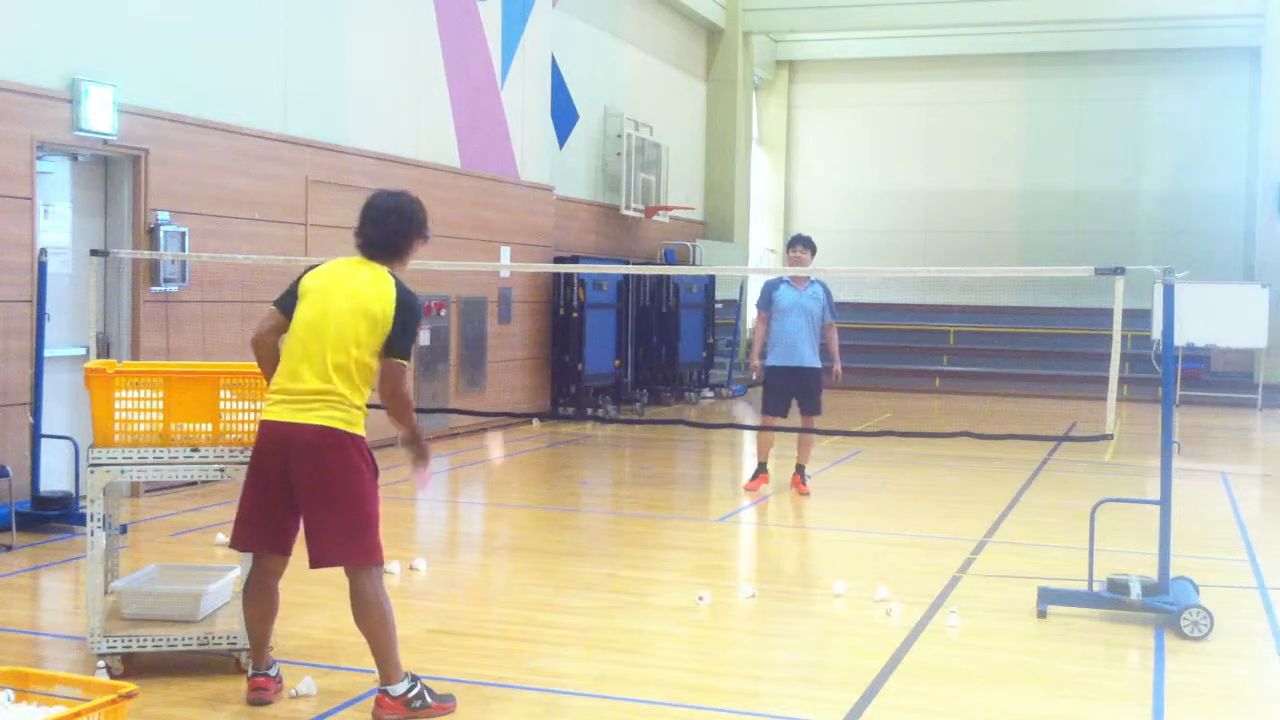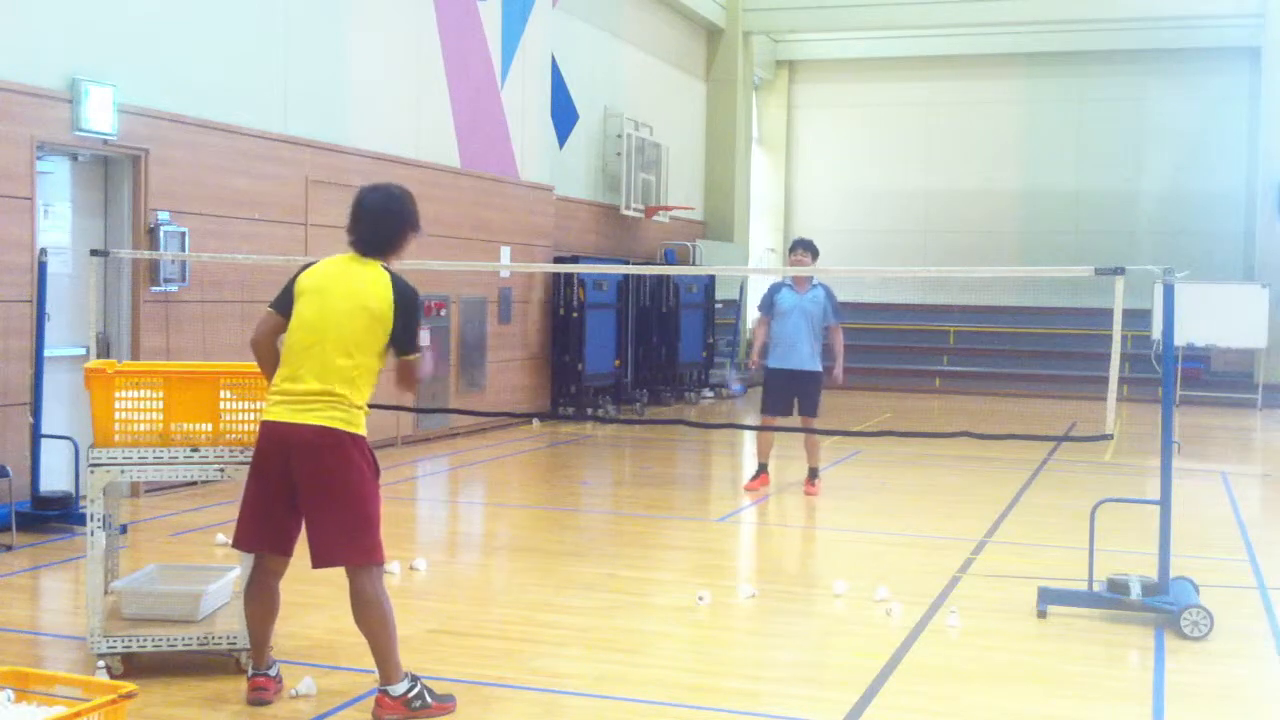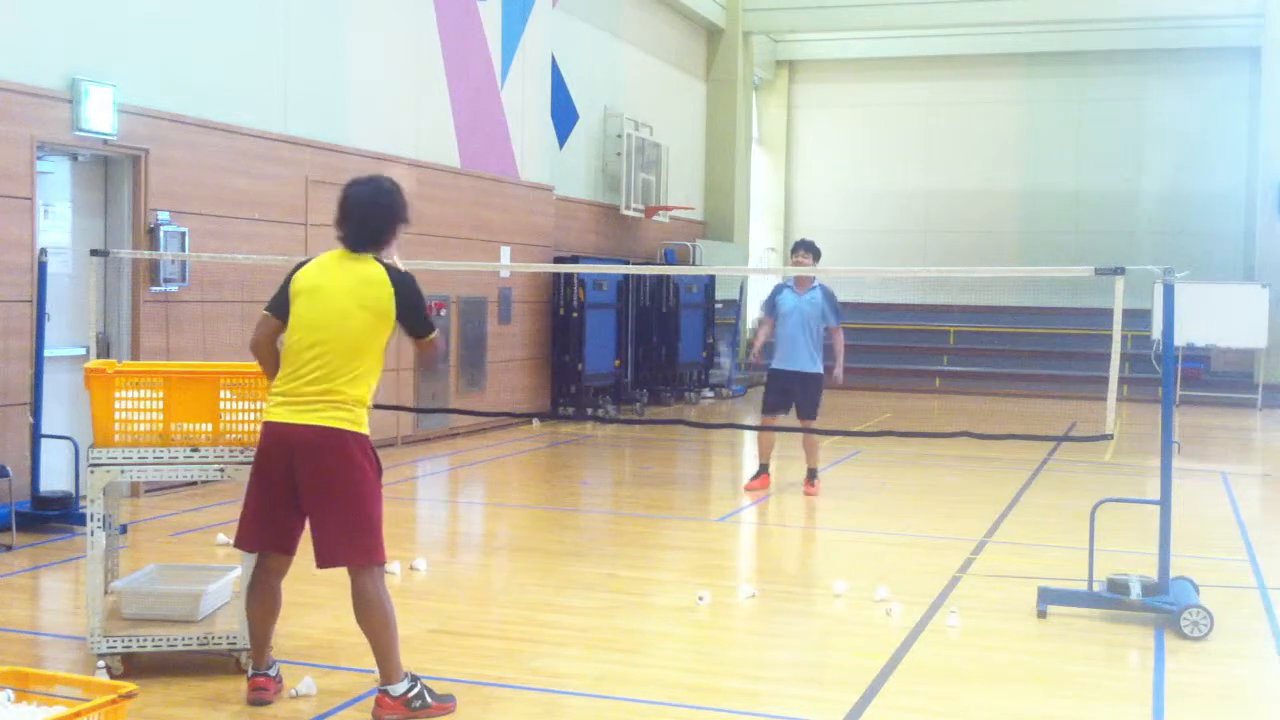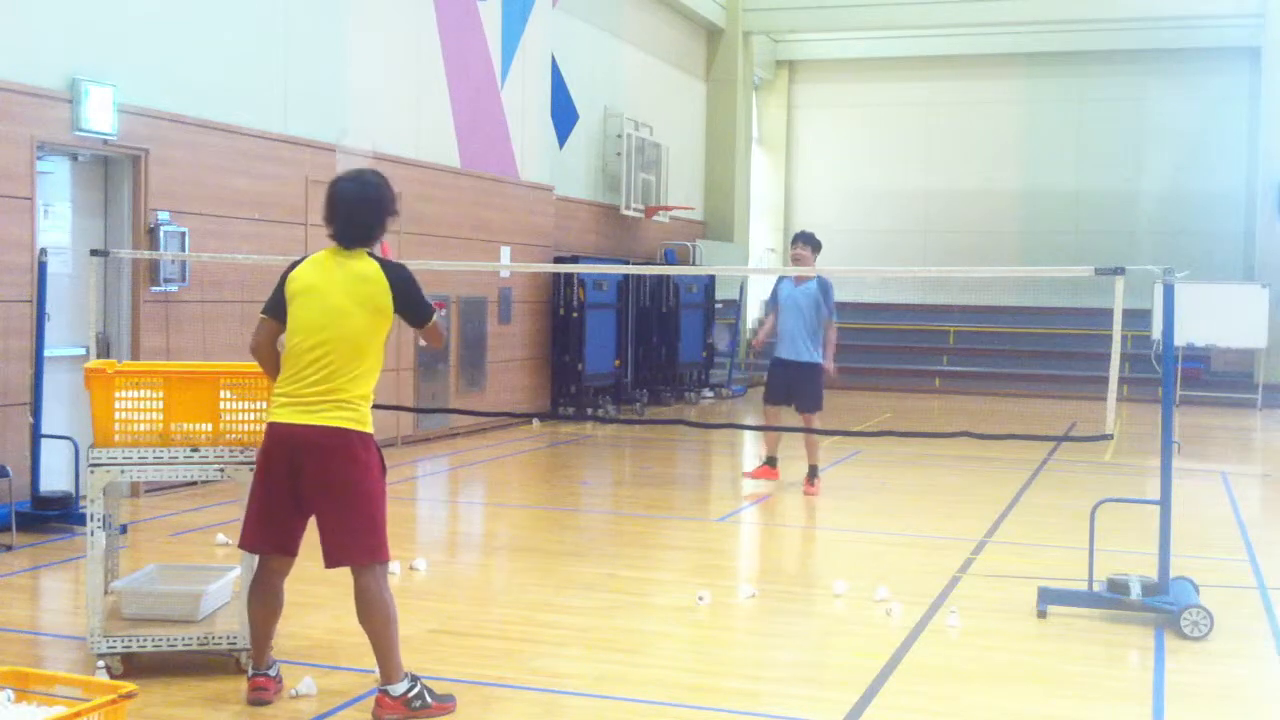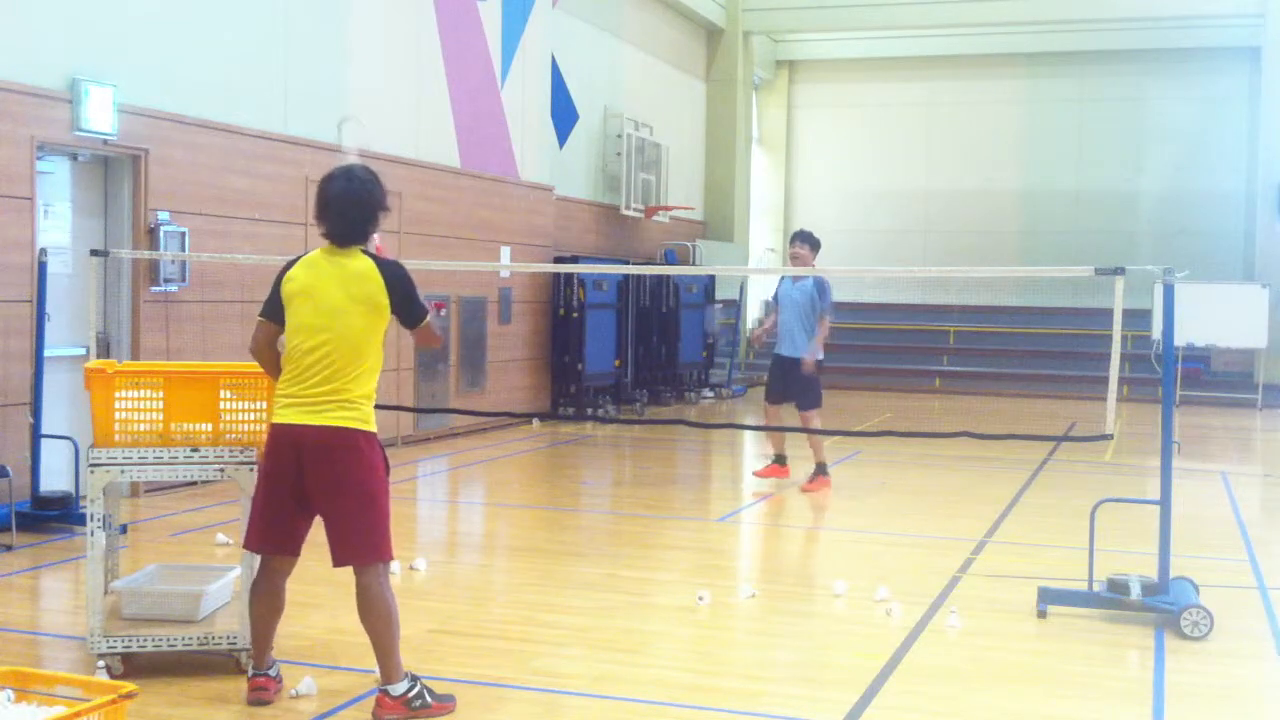
dt=0.1s
person 1, frame 1
left shoulder: (316, 274)
right shoulder: (401, 299)
left elbow: (262, 338)
right elbow: (393, 388)
right wrist: (415, 441)
left hip: (276, 428)
right hip: (333, 435)
left knee: (266, 560)
right knee: (363, 569)
left ankle: (261, 672)
person 1, frame 2
left shoulder: (310, 273)
right shoulder: (397, 292)
left elbow: (261, 341)
right elbow: (409, 379)
right wrist: (421, 367)
left hip: (277, 428)
right hip: (336, 435)
left knee: (268, 560)
right knee: (363, 568)
left ankle: (261, 673)
person 1, frame 3
left shoulder: (305, 272)
right shoulder: (397, 284)
left elbow: (261, 343)
right elbow: (431, 348)
right wrist: (422, 328)
left hip: (280, 429)
right hip: (339, 435)
left knee: (270, 560)
right knee: (365, 568)
left ankle: (261, 672)
person 1, frame 4
left shoulder: (299, 270)
right shoulder: (391, 276)
left elbow: (260, 346)
right elbow: (436, 337)
left hip: (283, 430)
right hip: (343, 435)
left knee: (272, 560)
right knee: (368, 566)
left ankle: (261, 673)
person 1, frame 5
left shoulder: (294, 271)
right shoulder: (386, 274)
left elbow: (260, 347)
right elbow: (430, 338)
left hip: (287, 430)
right hip: (346, 434)
left knee: (275, 560)
right knee: (371, 566)
left ankle: (261, 673)
person 2, frame 1
left shoulder: (821, 290)
right shoulder: (773, 287)
left elbow: (829, 328)
right elbow: (761, 323)
left wrist: (836, 361)
right wrist: (755, 355)
left hip: (809, 365)
right hip: (777, 364)
left knee: (808, 420)
right knee: (769, 418)
left ankle: (800, 474)
right ankle: (761, 471)
person 2, frame 2
left shoulder: (824, 293)
right shoulder: (776, 290)
left elbow: (835, 330)
right elbow: (764, 324)
left wrist: (839, 364)
right wrist: (756, 350)
left hip: (809, 368)
right hip: (777, 366)
left knee: (809, 421)
right knee: (768, 419)
left ankle: (813, 475)
right ankle: (762, 472)
person 2, frame 3
left shoulder: (824, 295)
right shoulder: (779, 291)
left elbow: (836, 331)
right elbow: (768, 324)
left wrist: (839, 365)
right wrist: (757, 346)
left hip: (810, 370)
right hip: (780, 367)
left knee: (807, 423)
right knee: (768, 419)
left ankle: (812, 476)
right ankle: (763, 473)
person 2, frame 4
left shoulder: (822, 285)
right shoulder: (782, 282)
left elbow: (830, 324)
left wrist: (829, 357)
right wrist: (763, 334)
left hip: (809, 362)
right hip: (781, 358)
left knee: (809, 416)
right knee: (771, 409)
left ankle: (812, 474)
right ankle: (770, 465)
person 2, frame 5
left shoulder: (818, 284)
right shoulder: (784, 282)
left elbow: (824, 322)
left wrist: (812, 352)
right wrist: (763, 329)
left hip: (806, 359)
right hip: (781, 355)
left knee: (808, 414)
right knee: (772, 407)
left ankle: (821, 471)
right ankle: (780, 463)
